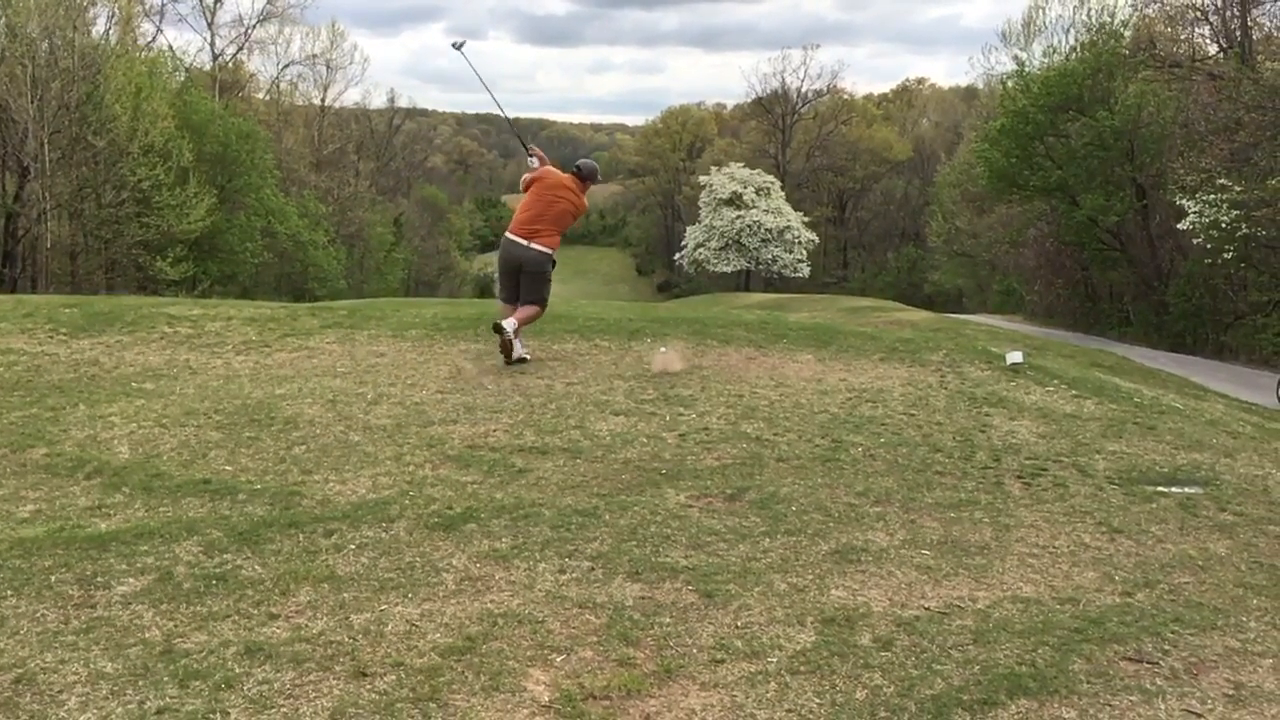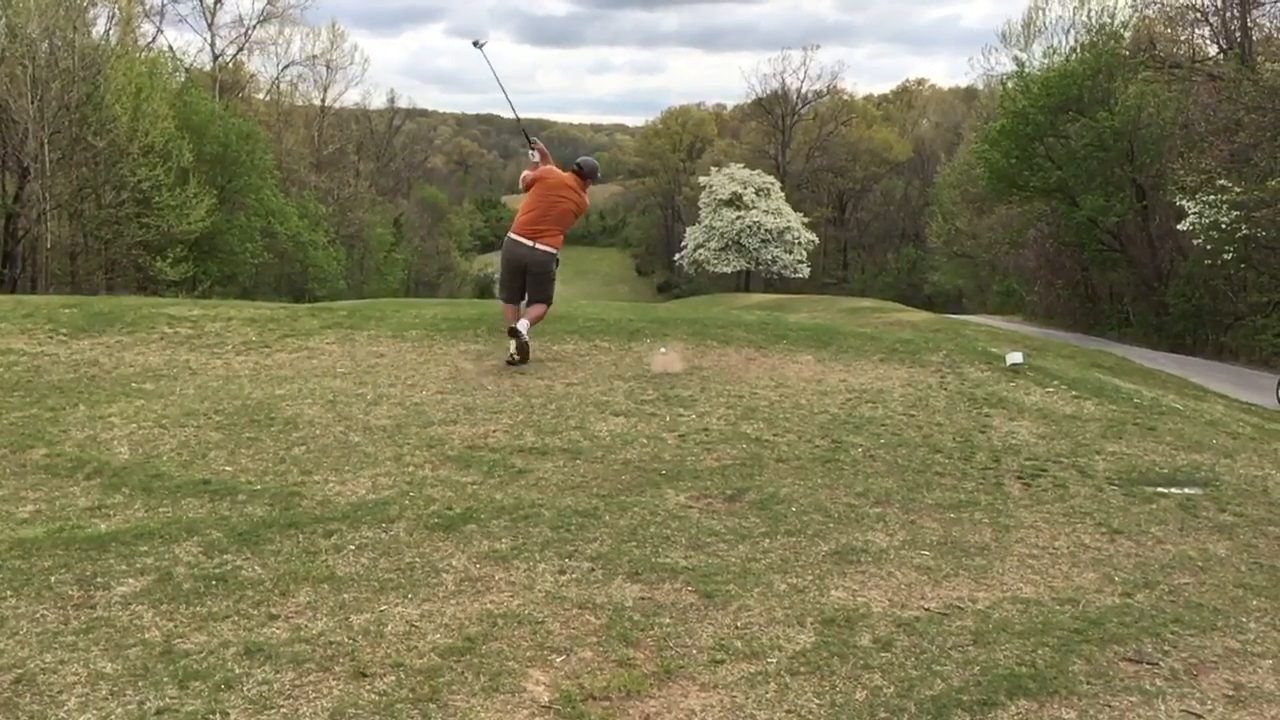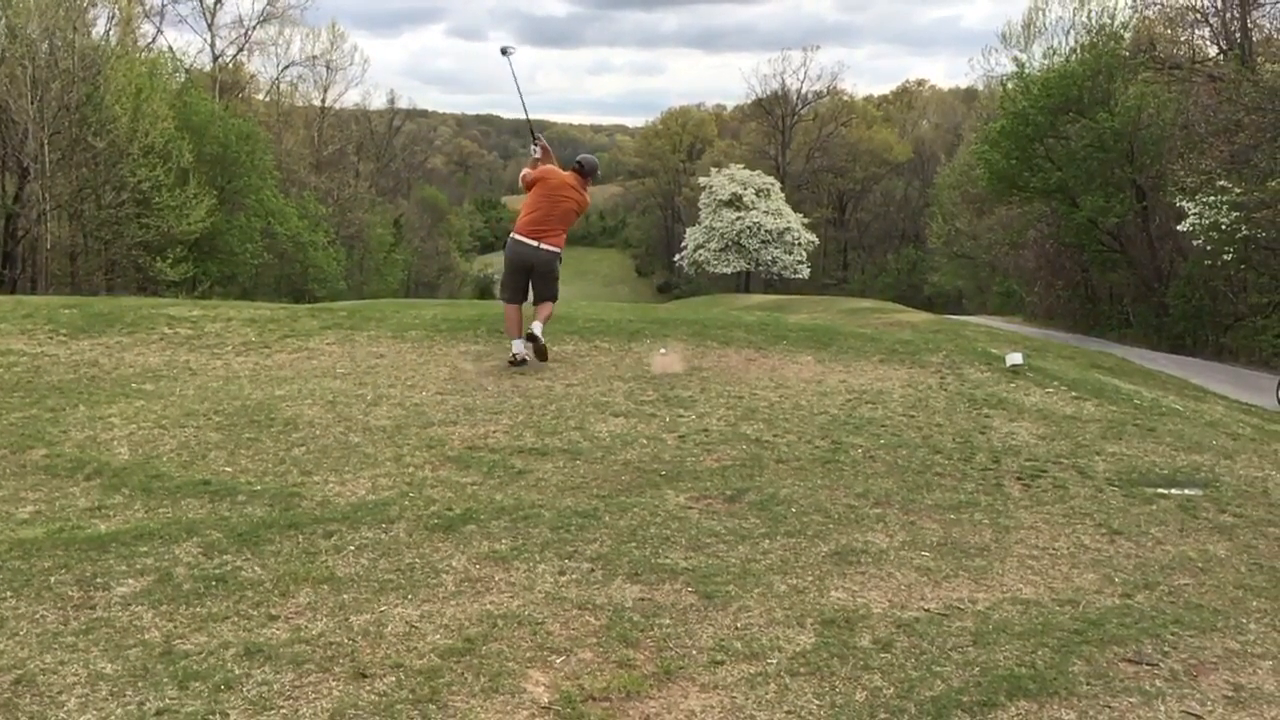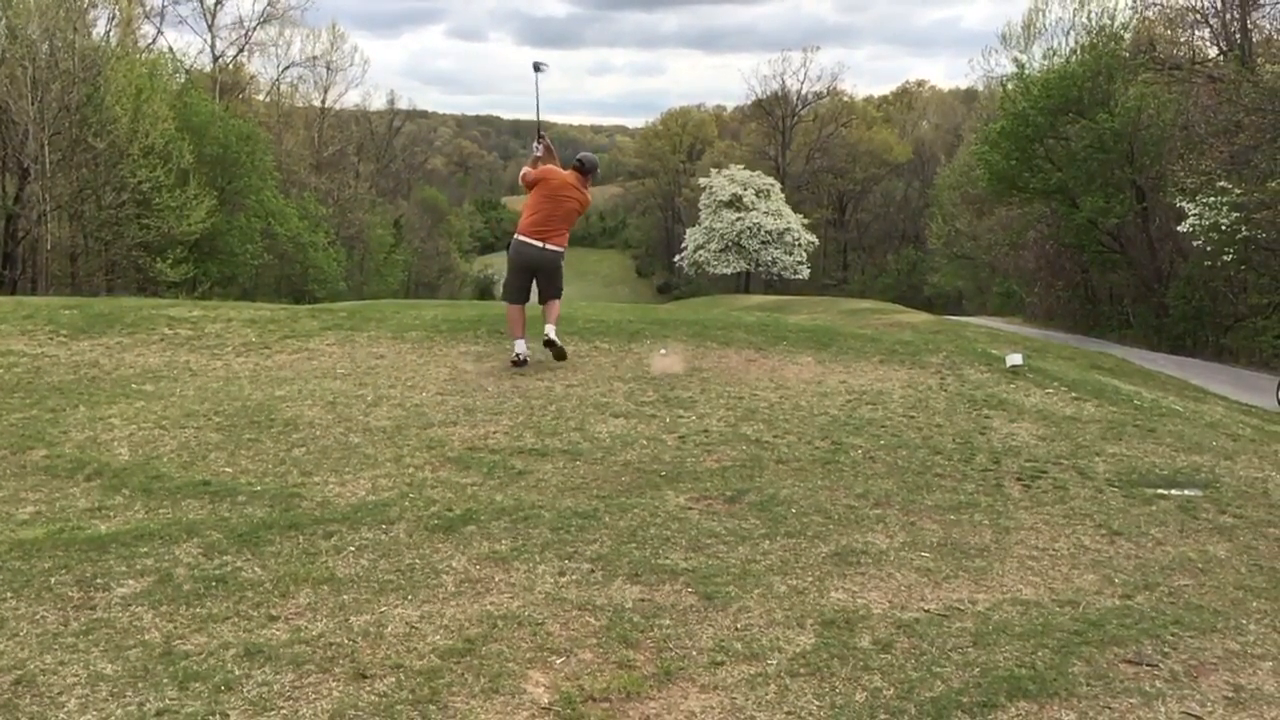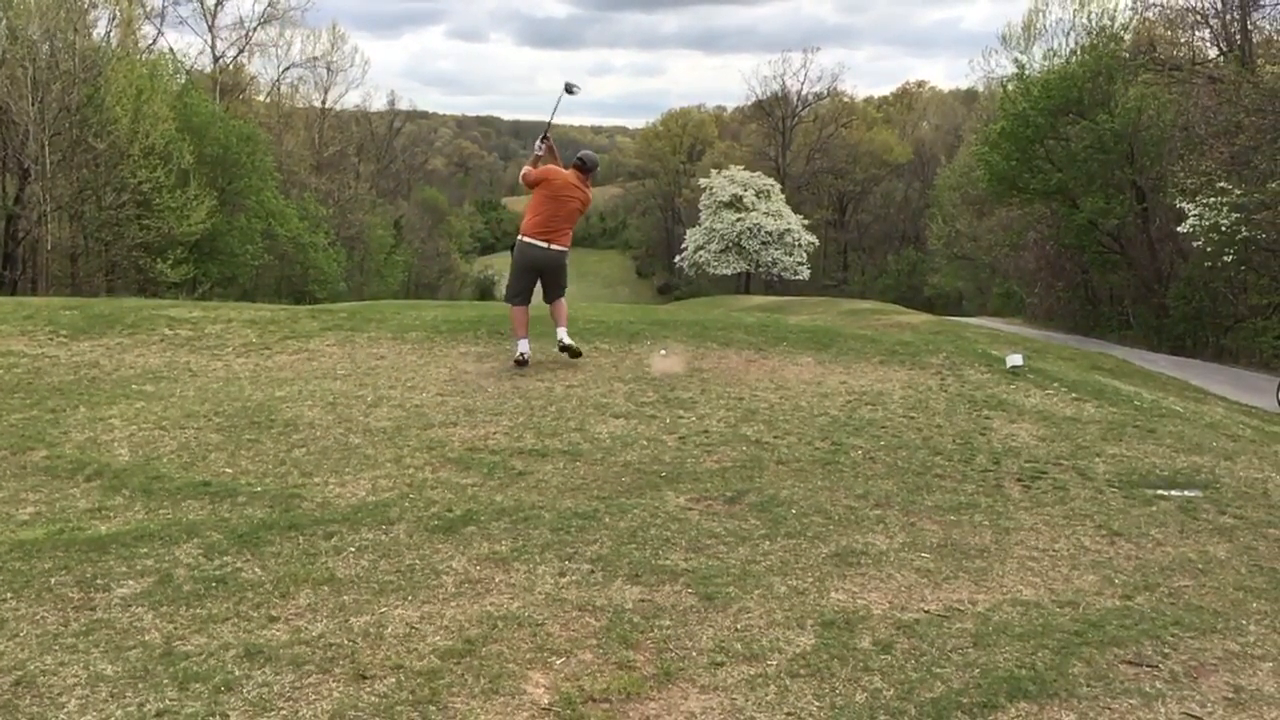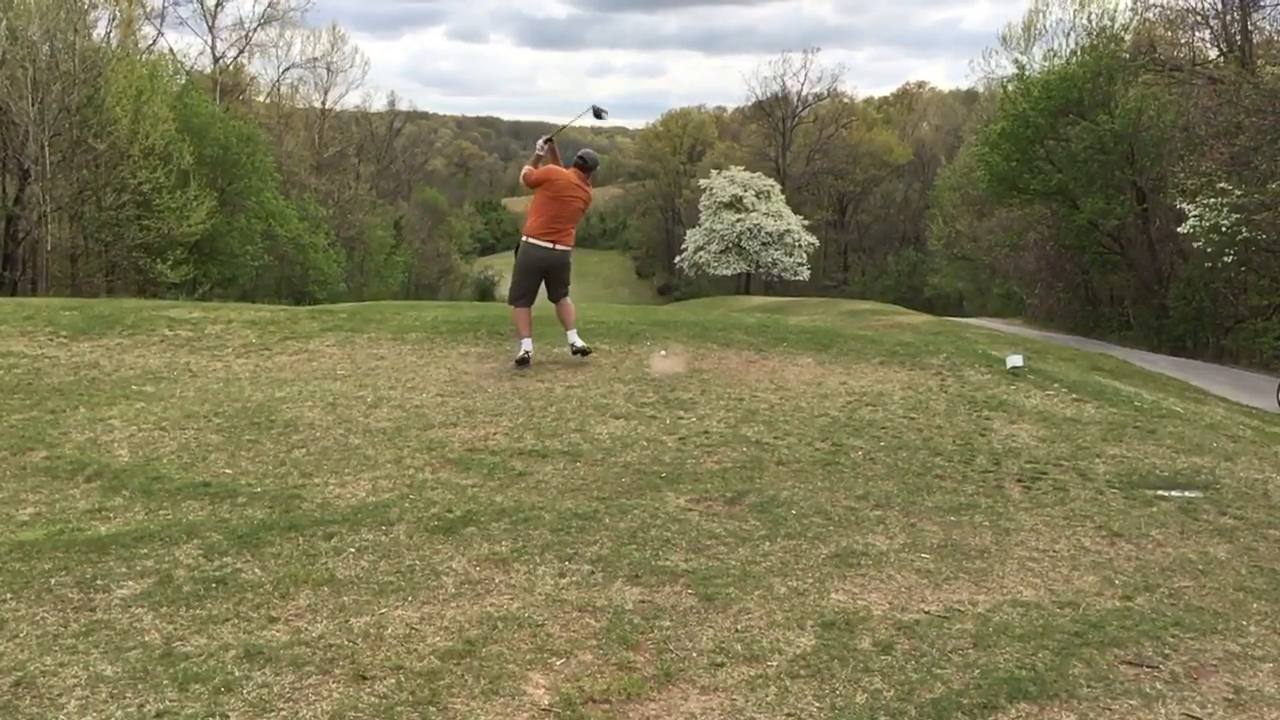
dt=0.2s
person 1, frame 1
left shoulder: (548, 174)
right shoulder: (581, 204)
left elbow: (525, 184)
left wrist: (539, 164)
right wrist: (543, 160)
left hip: (511, 243)
right hip: (538, 254)
left knee: (510, 299)
right knee: (535, 305)
left ankle: (514, 349)
right ankle: (509, 324)
person 1, frame 2
left shoulder: (549, 174)
right shoulder: (582, 202)
left elbow: (525, 182)
left wrist: (536, 159)
right wrist: (545, 154)
left hip: (514, 244)
right hip: (543, 254)
left knee: (511, 299)
right knee: (540, 302)
left ankle: (516, 350)
right ankle: (522, 326)
person 1, frame 3
left shoulder: (549, 173)
right shoulder: (583, 200)
left elbow: (524, 179)
left wrist: (536, 156)
right wrist: (547, 151)
left hip: (518, 245)
right hip: (548, 254)
left knee: (512, 299)
right knee: (546, 299)
left ankle: (517, 350)
right ankle: (536, 328)
person 1, frame 4
left shoulder: (549, 173)
right shoulder: (584, 198)
left elbow: (524, 177)
left wrist: (536, 154)
right wrist: (549, 150)
left hip: (523, 246)
right hip: (552, 253)
left knee: (515, 299)
right knee: (552, 297)
left ankle: (519, 349)
right ankle: (550, 331)
person 1, frame 5
left shoulder: (550, 173)
right shoulder: (585, 196)
left elbow: (525, 176)
left wrist: (538, 153)
right wrist: (551, 150)
left hip: (527, 246)
right hip: (556, 253)
left knee: (518, 300)
right knee: (557, 296)
left ankle: (523, 348)
right ankle: (563, 335)
person 1, frame 6
left shoulder: (552, 173)
right shoulder: (586, 193)
left elbow: (525, 176)
left wrist: (539, 153)
right wrist: (553, 151)
left hip: (532, 248)
right hip: (561, 253)
left knee: (521, 300)
right knee: (561, 296)
left ankle: (525, 347)
right ankle: (574, 338)
